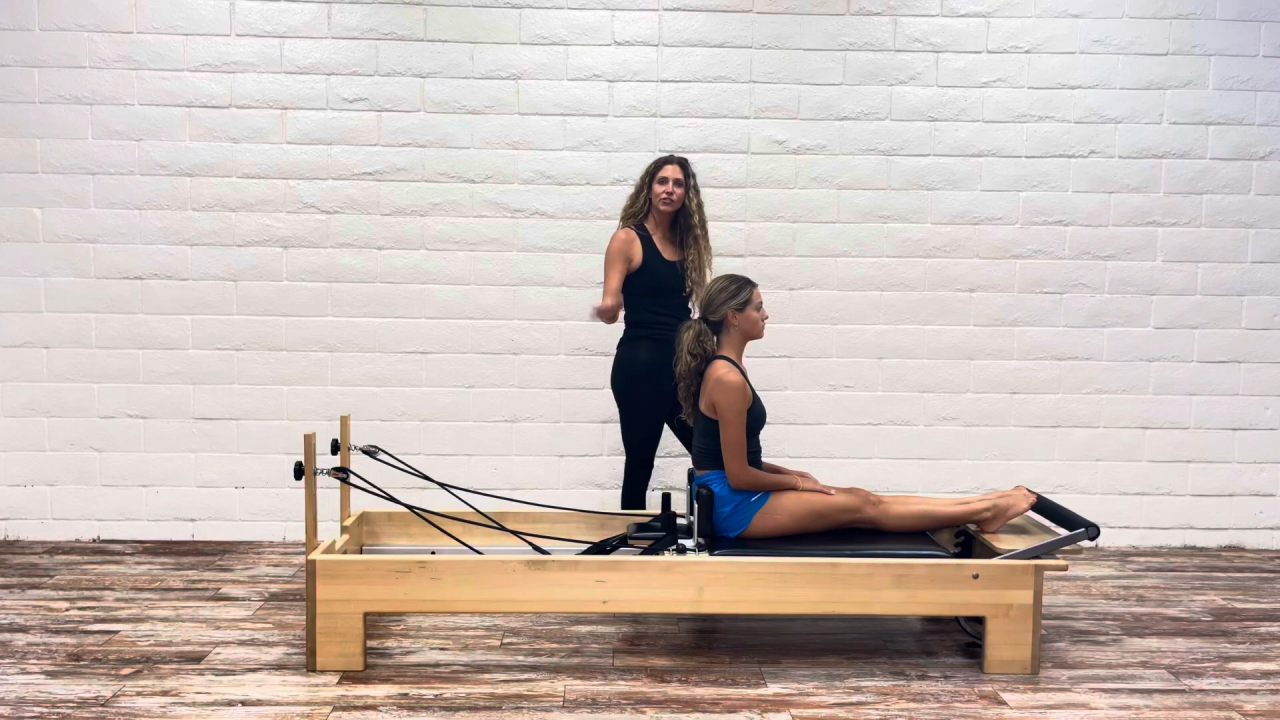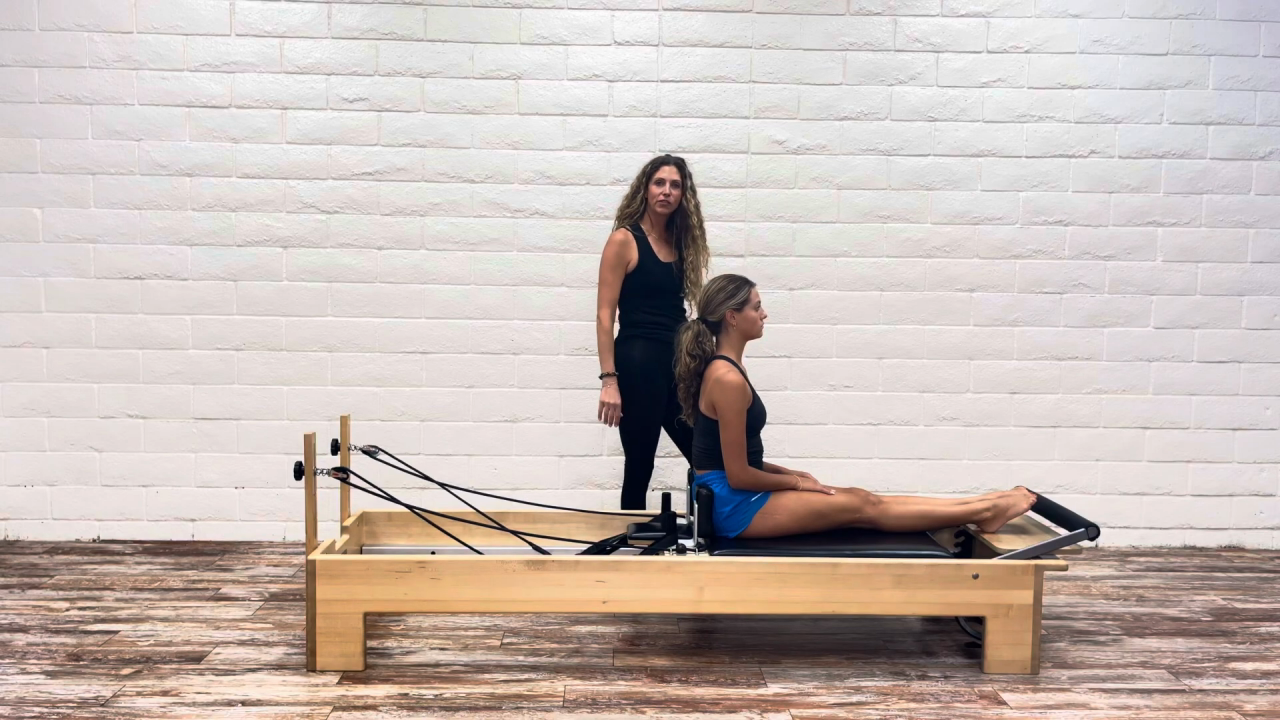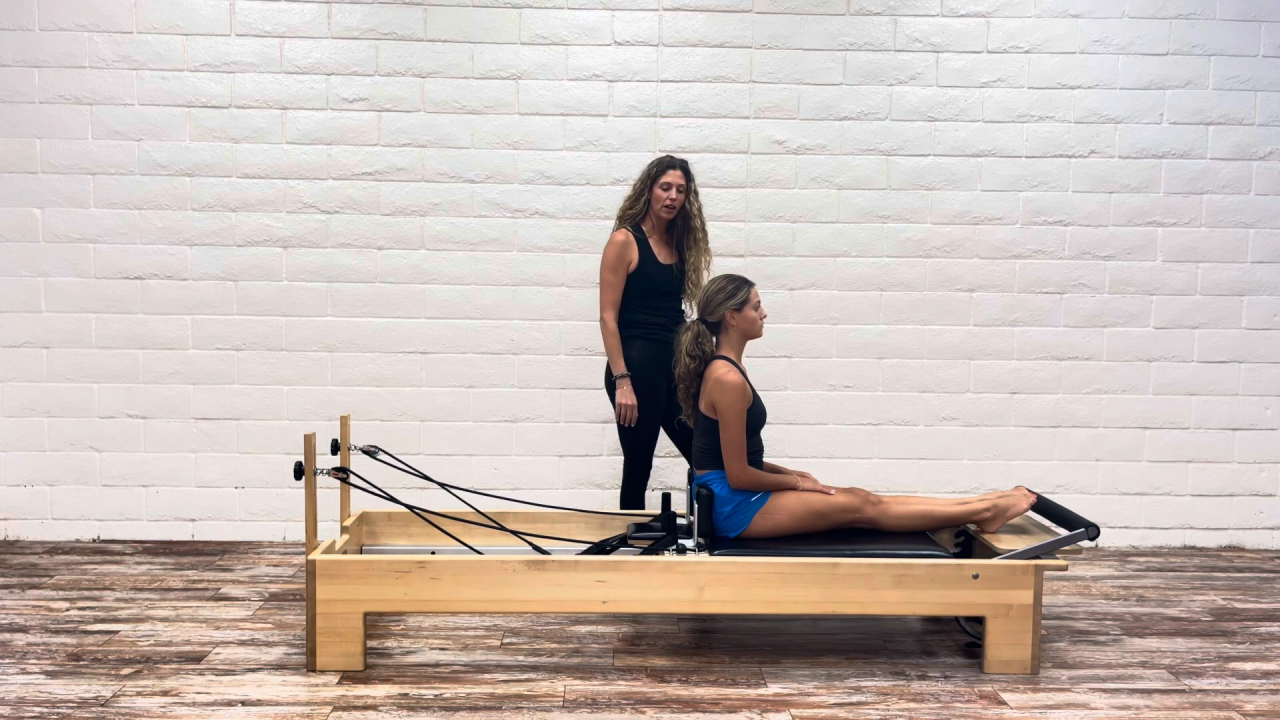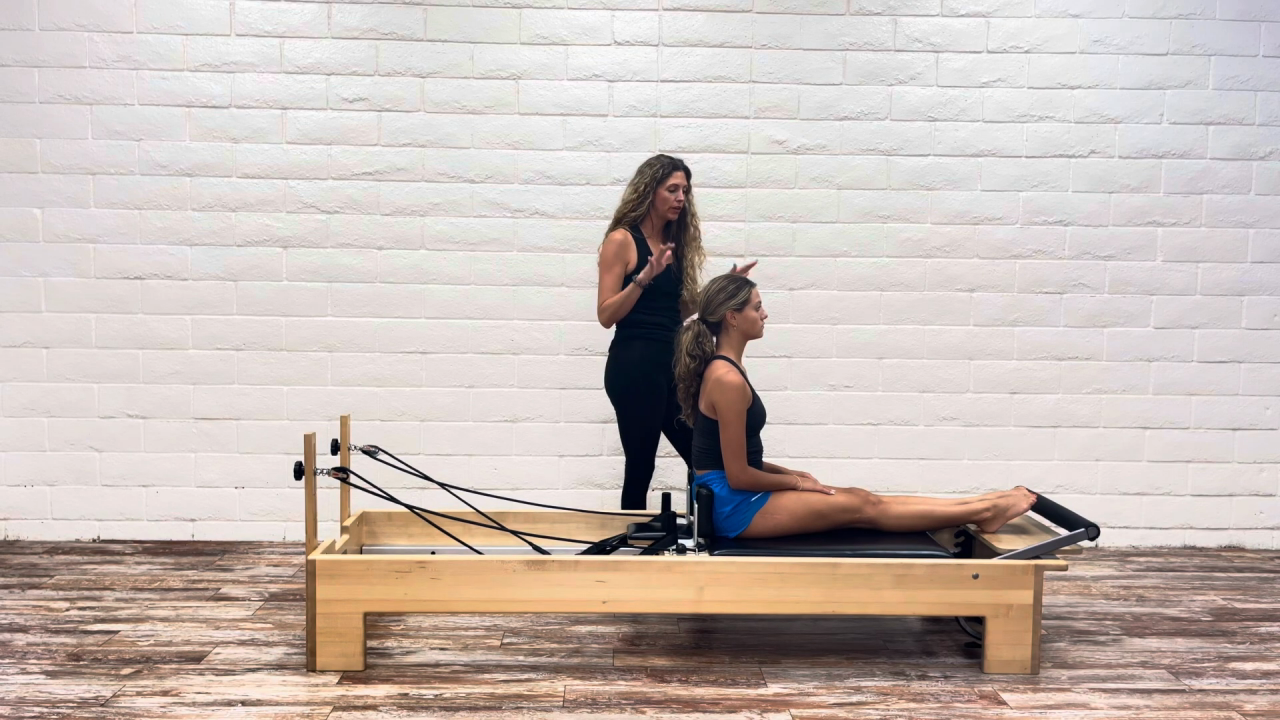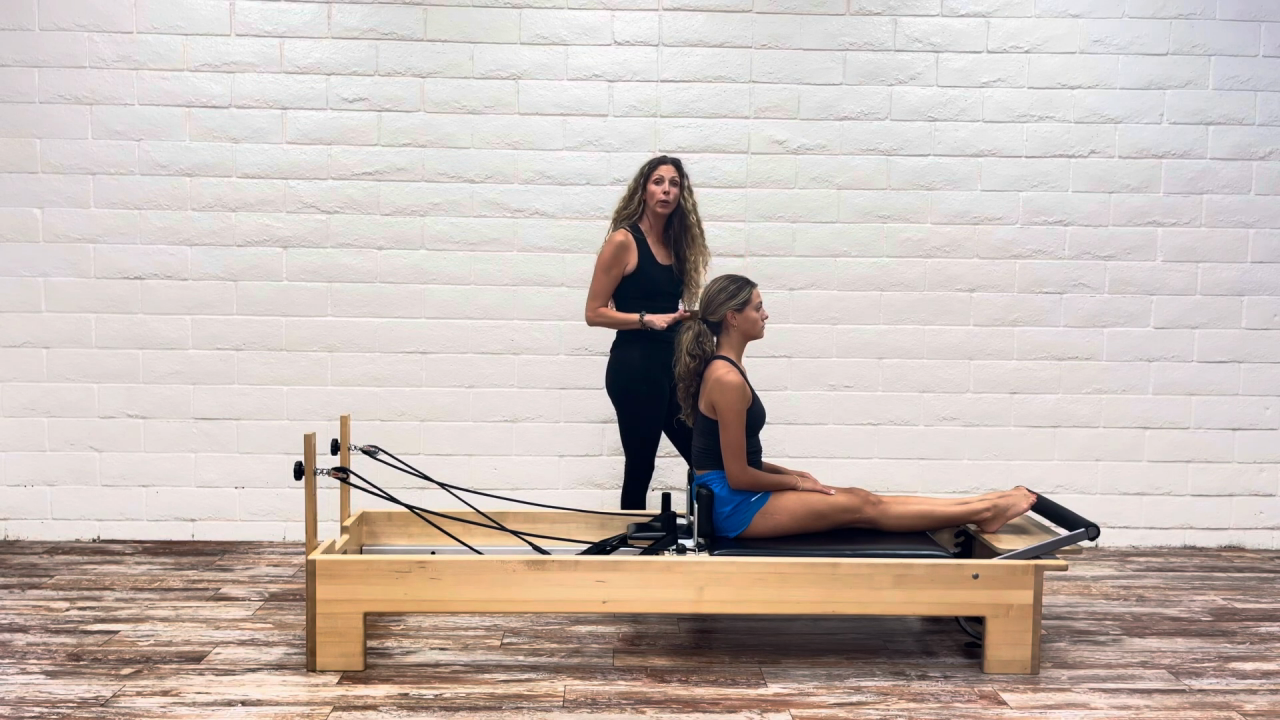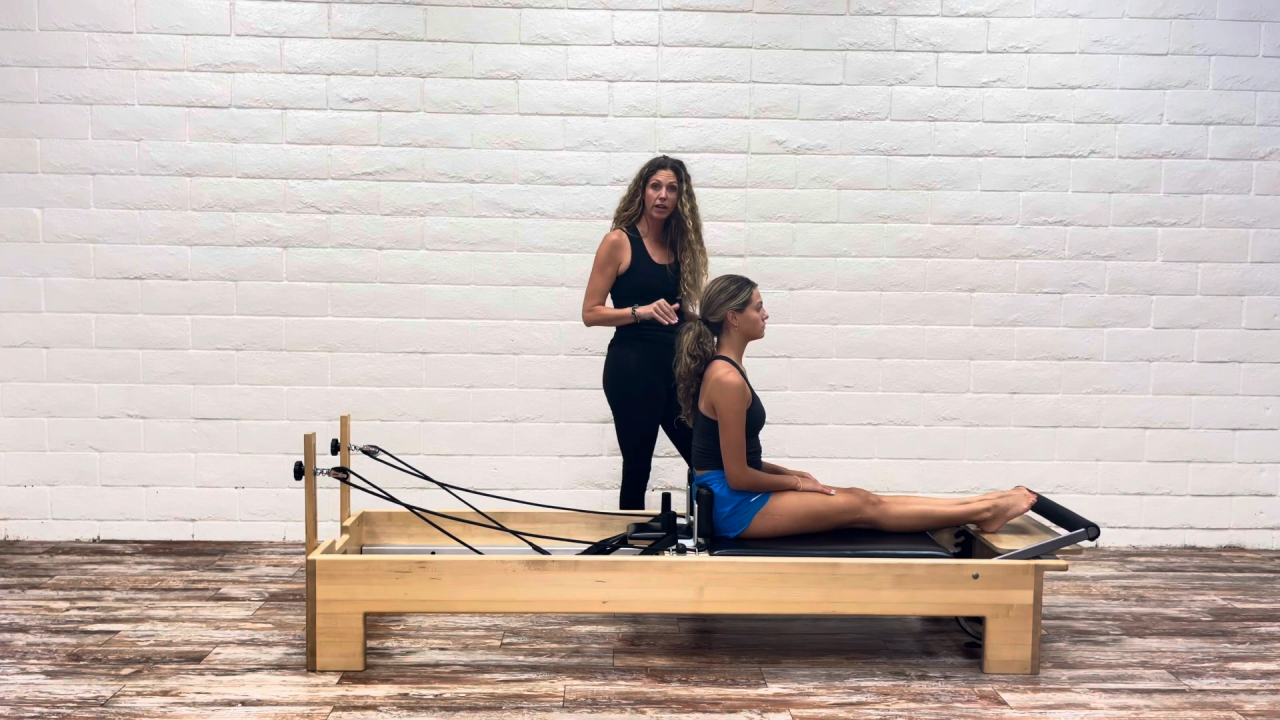
dt=0.5s
person 1, frame 1
left shoulder: (724, 367)
right shoulder: (728, 380)
right elbow: (738, 476)
left wrist: (787, 473)
right wrist: (796, 483)
left hip: (732, 494)
right hip: (733, 504)
left knee: (858, 498)
right knee: (862, 507)
left ankle: (978, 505)
right ankle: (982, 512)
person 1, frame 2
left shoulder: (723, 368)
right shoulder: (728, 379)
right elbow: (738, 474)
left wrist: (787, 473)
right wrist: (795, 482)
left hip: (732, 494)
right hip: (733, 504)
left knee: (858, 497)
right knee: (862, 507)
left ankle: (980, 504)
right ankle: (982, 513)
person 1, frame 3
left shoulder: (724, 368)
right shoulder: (728, 379)
right elbow: (739, 475)
left wrist: (788, 474)
right wrist: (795, 482)
left hip: (732, 493)
right hip: (733, 504)
left knee: (858, 497)
right knee: (861, 507)
left ankle: (980, 506)
right ankle: (982, 513)
person 1, frame 4
left shoulder: (723, 369)
right shoulder: (728, 380)
right elbow: (739, 475)
left wrist: (788, 474)
right wrist: (795, 482)
left hip: (731, 494)
right hip: (733, 504)
left knee: (859, 497)
right knee: (861, 507)
left ankle: (978, 505)
right ankle: (982, 513)
person 1, frame 5
left shoulder: (723, 368)
right shoulder: (727, 380)
right elbow: (738, 475)
left wrist: (788, 474)
right wrist: (795, 483)
left hip: (731, 494)
right hip: (733, 505)
left knee: (858, 497)
right knee: (861, 507)
left ankle: (979, 505)
right ankle: (982, 512)
person 1, frame 6
left shoulder: (724, 369)
right shoulder: (727, 380)
right elbow: (738, 475)
left wrist: (789, 474)
right wrist: (795, 482)
left hip: (730, 493)
right hip: (732, 504)
left knee: (858, 496)
right knee: (861, 507)
left ankle: (980, 505)
right ankle: (982, 513)
person 2, frame 1
left shoulder: (687, 241)
right shoulder: (628, 239)
right elbow: (612, 311)
right wrist: (607, 308)
right hip: (640, 363)
right knee: (639, 466)
person 2, frame 2
left shoulder: (680, 241)
right shoulder: (623, 240)
right elbow: (605, 315)
right wrist: (609, 380)
left hip: (677, 361)
right hip: (638, 362)
right knee: (639, 467)
person 2, frame 3
left shoulder: (679, 242)
right shoulder: (624, 241)
right elbow: (608, 317)
right wrist: (621, 381)
left hip: (676, 363)
right hip: (638, 364)
right knee: (638, 467)
person 2, frame 4
left shoulder: (674, 242)
right shoulder: (622, 240)
right elbow: (606, 316)
right wrist: (644, 277)
left hip: (672, 361)
right hip: (633, 363)
right knee: (640, 466)
person 2, frame 5
left shoulder: (673, 242)
right shoulder: (622, 241)
right elbow: (594, 313)
right wrist: (648, 319)
left hip: (672, 362)
right hip: (635, 364)
right knee: (640, 467)
person 2, frame 6
left shoulder: (679, 244)
right shoulder: (619, 242)
right elbow: (590, 313)
right wrist: (642, 311)
left hip: (674, 363)
right hip: (632, 365)
right knee: (637, 467)
